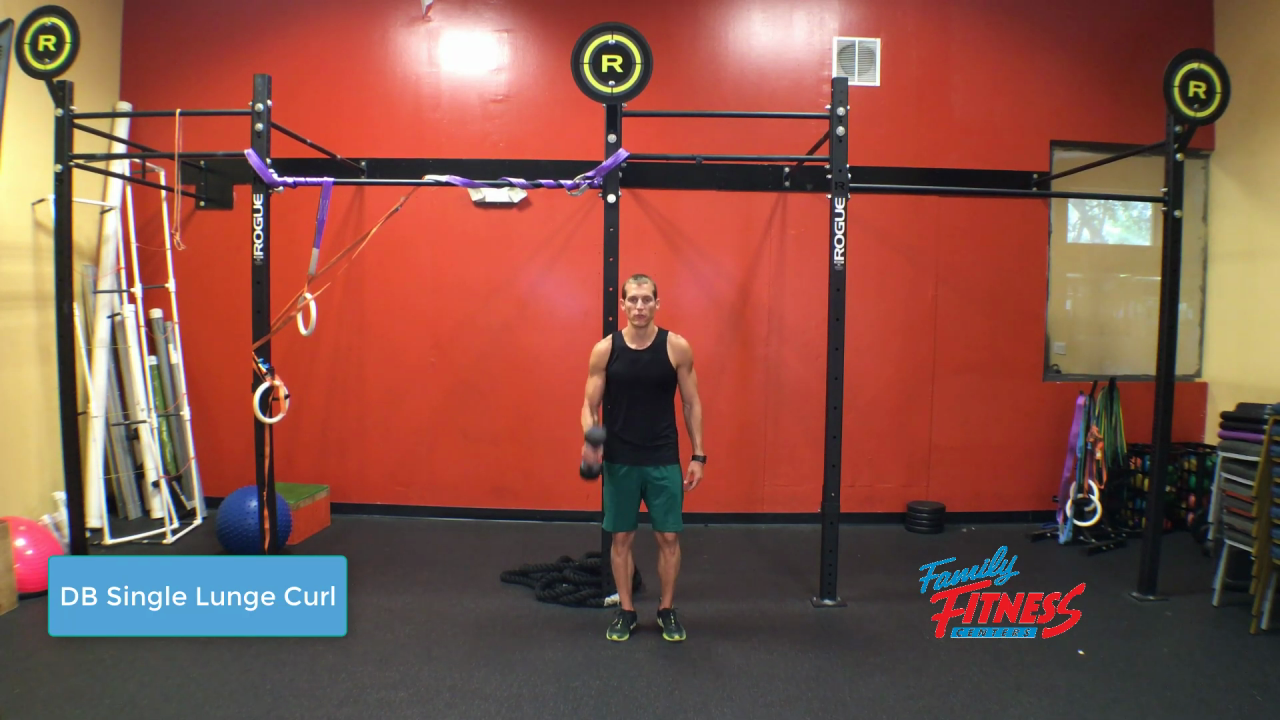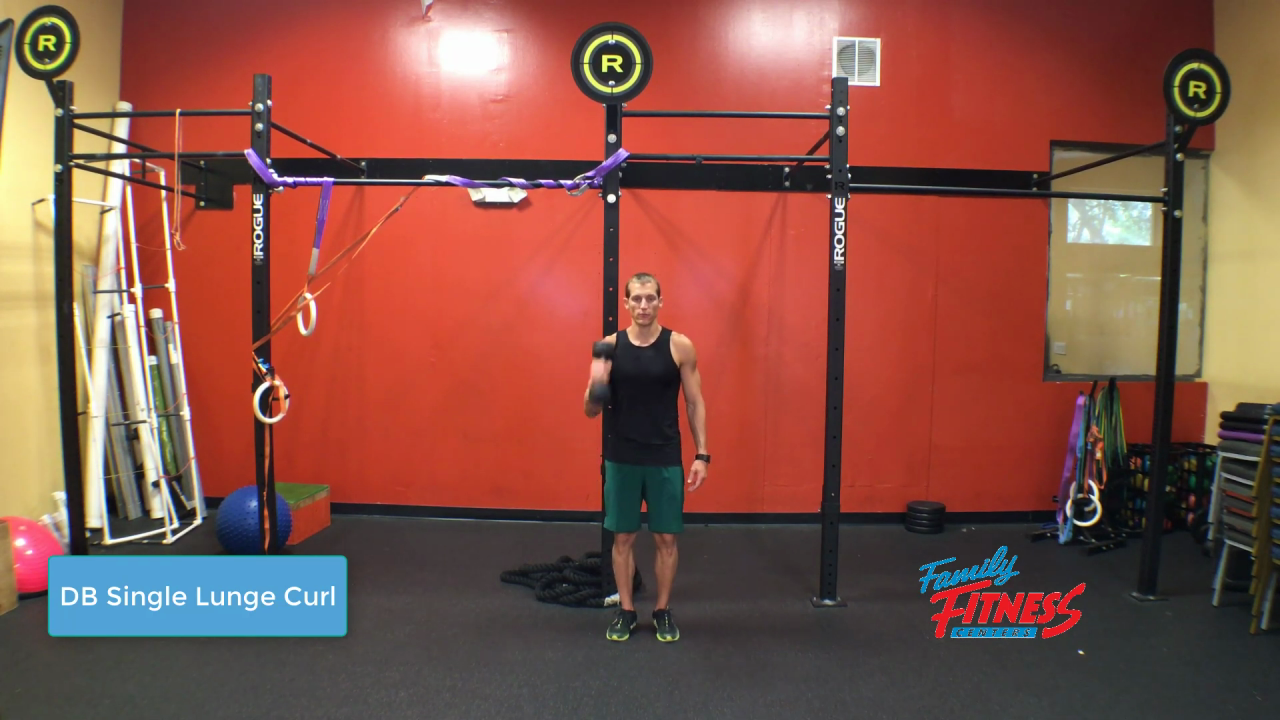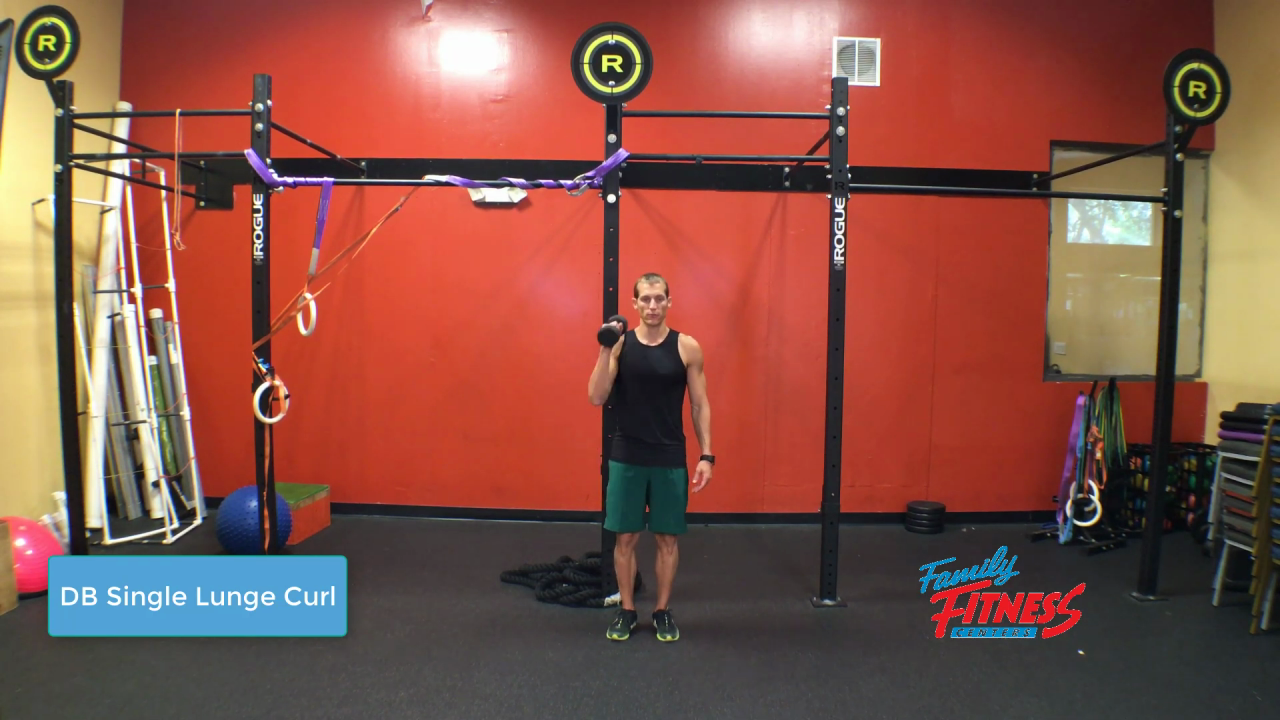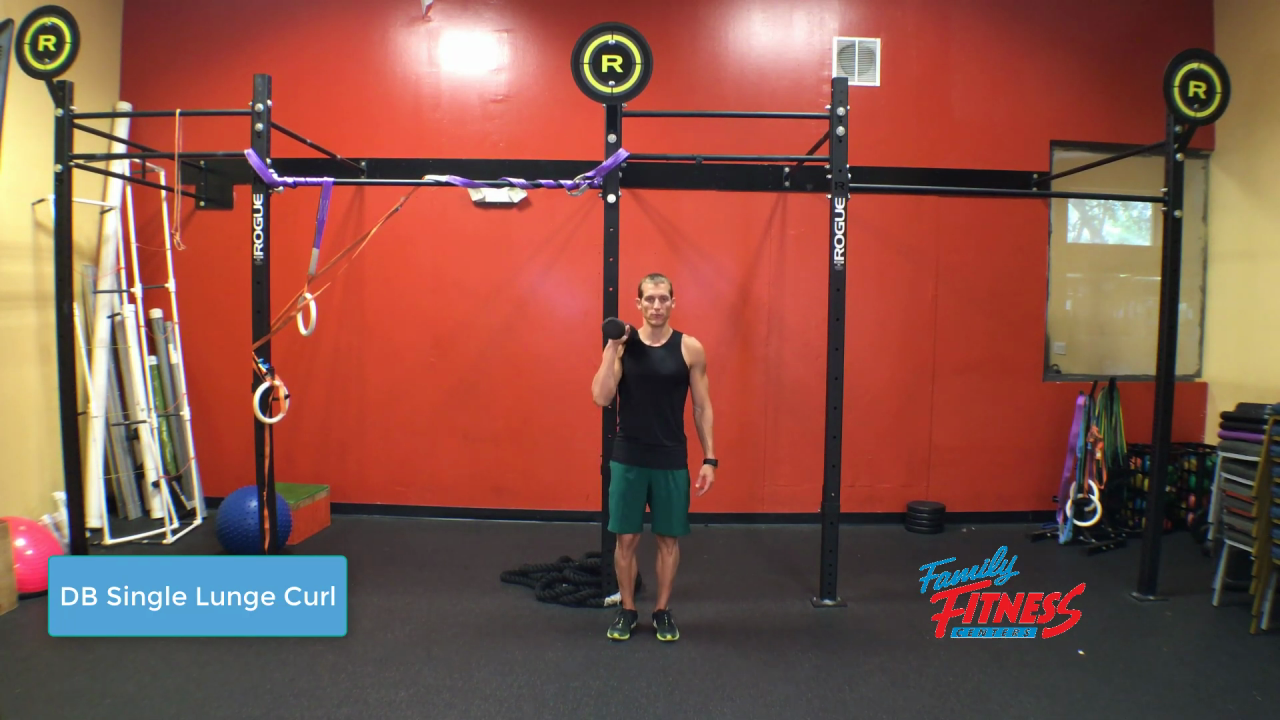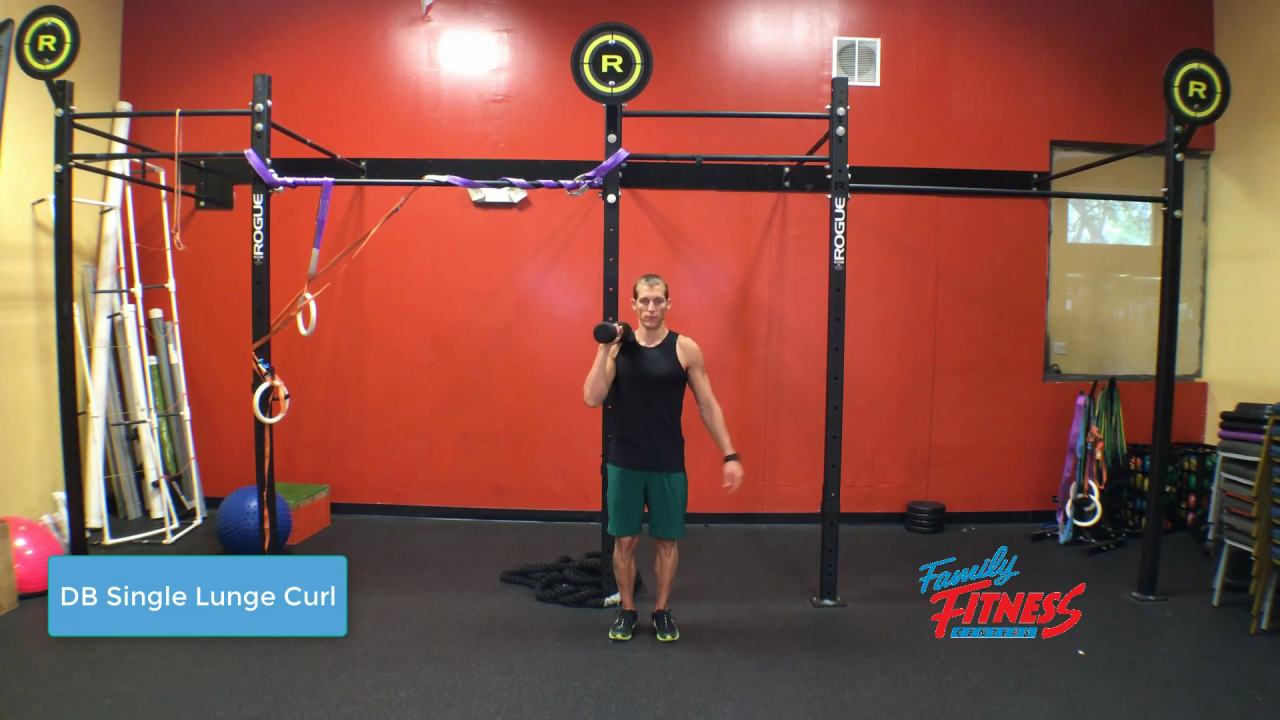
dt=0.2s
person 1, frame 1
left shoulder: (677, 346)
right shoulder: (604, 349)
left elbow: (692, 403)
right elbow: (590, 405)
left wrist: (698, 455)
right wrist: (590, 440)
left hip: (664, 458)
right hip: (619, 458)
left knee: (669, 536)
right knee: (621, 536)
left ankle: (667, 609)
right ankle: (626, 611)
person 1, frame 2
left shoulder: (680, 345)
right shoulder: (611, 346)
left elbow: (695, 403)
right elbow: (591, 409)
left wrist: (702, 454)
right wrist: (594, 384)
left hip: (666, 458)
right hip: (621, 457)
left knee: (666, 537)
right knee: (623, 536)
left ankle: (662, 610)
right ankle: (626, 611)
person 1, frame 3
left shoulder: (687, 347)
right shoulder: (620, 344)
left elbow: (700, 405)
right elbow: (596, 397)
left wrist: (706, 455)
right wrist: (605, 350)
left hip: (670, 459)
right hip: (626, 457)
left knee: (667, 537)
right knee: (625, 536)
left ankle: (662, 611)
right ankle: (626, 611)
person 1, frame 4
left shoulder: (690, 348)
right shoulder: (623, 345)
left elbow: (702, 407)
right elbow: (601, 397)
left wrist: (710, 459)
right wrist: (611, 347)
left hip: (671, 460)
right hip: (627, 459)
left knee: (668, 538)
right knee: (625, 538)
left ankle: (662, 611)
right ankle: (626, 610)
person 1, frame 5
left shoulder: (686, 349)
right shoulder: (616, 347)
left elbow: (708, 404)
right elbow: (592, 398)
left wrist: (729, 454)
right wrist: (606, 350)
left hip: (668, 464)
right hip: (624, 462)
left knee: (667, 540)
right knee: (624, 540)
left ankle: (662, 611)
right ankle: (627, 610)
